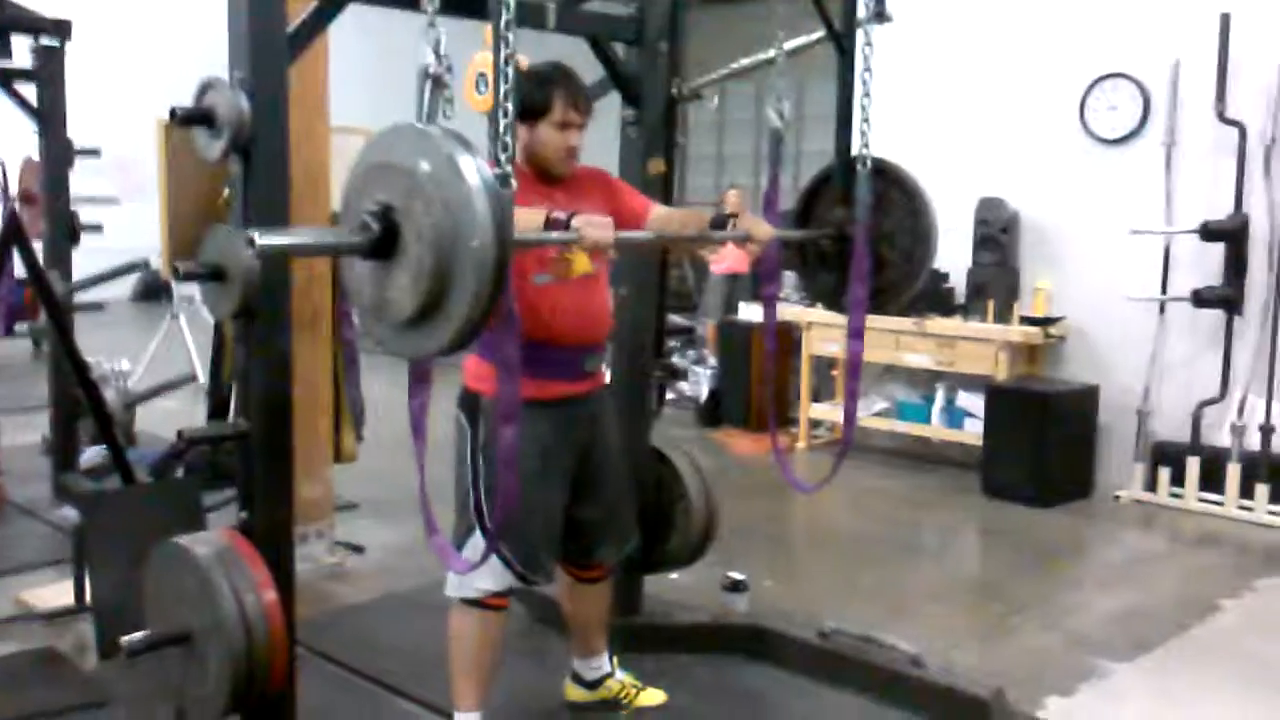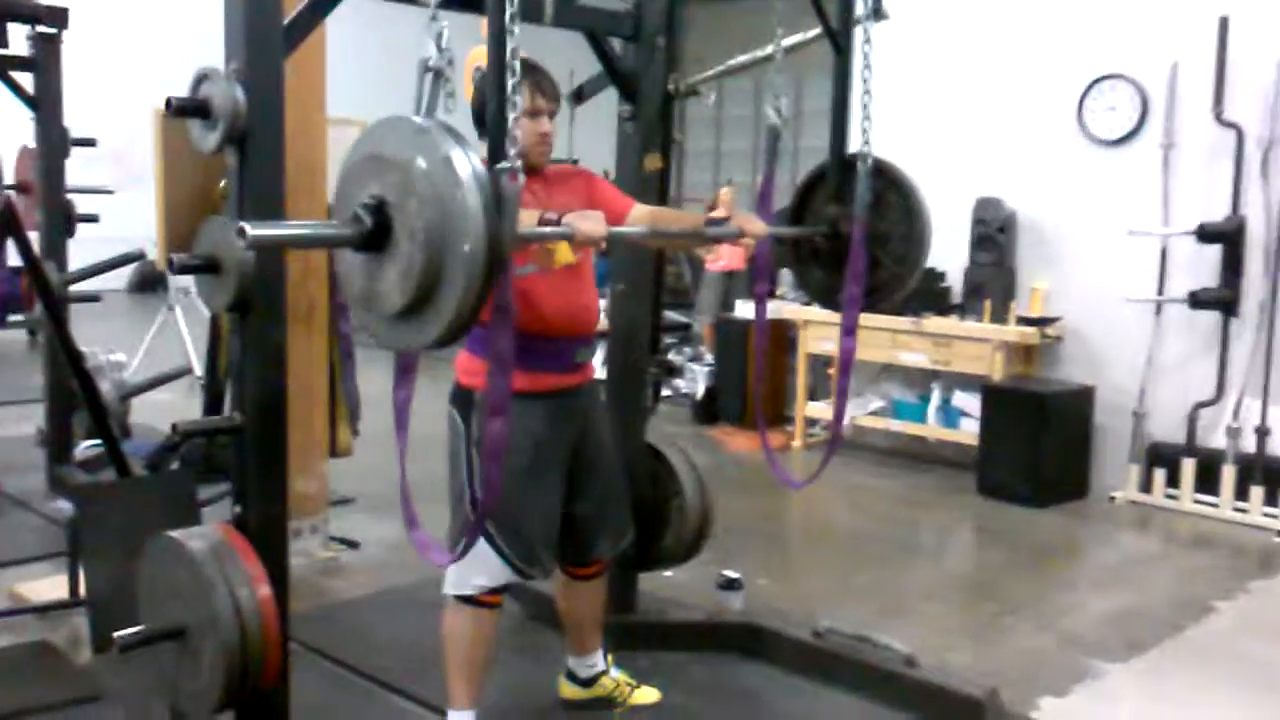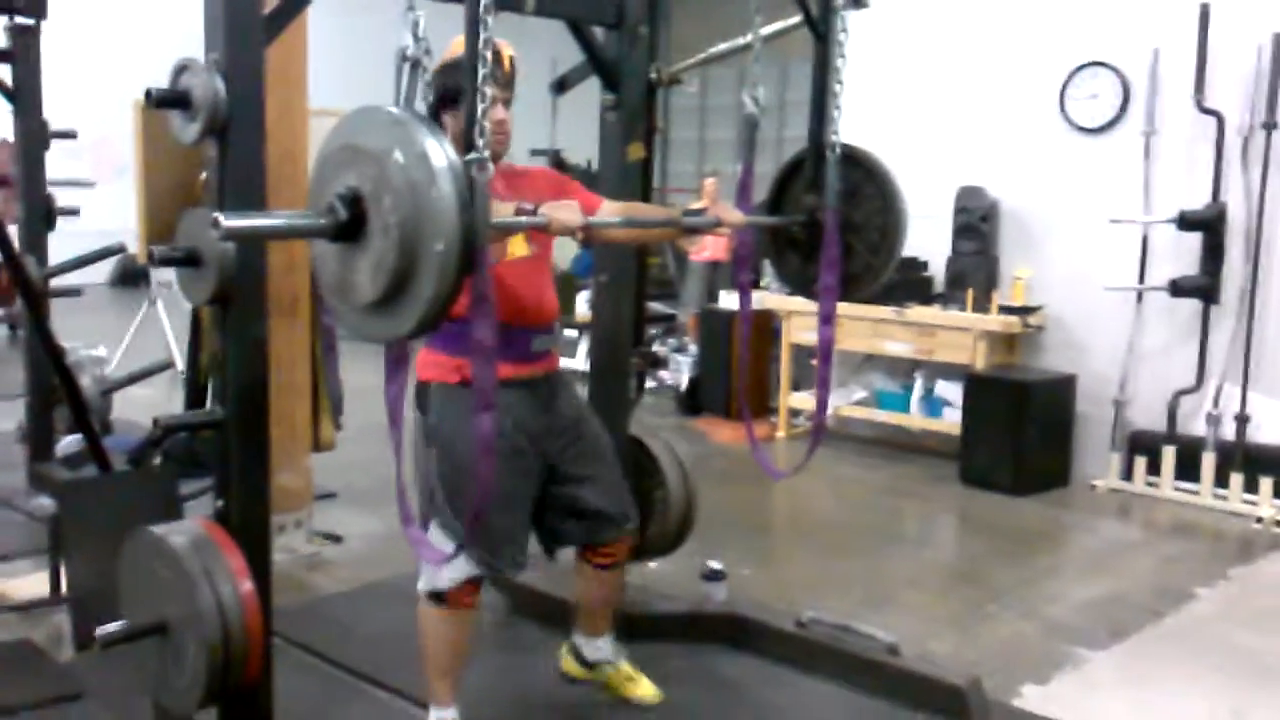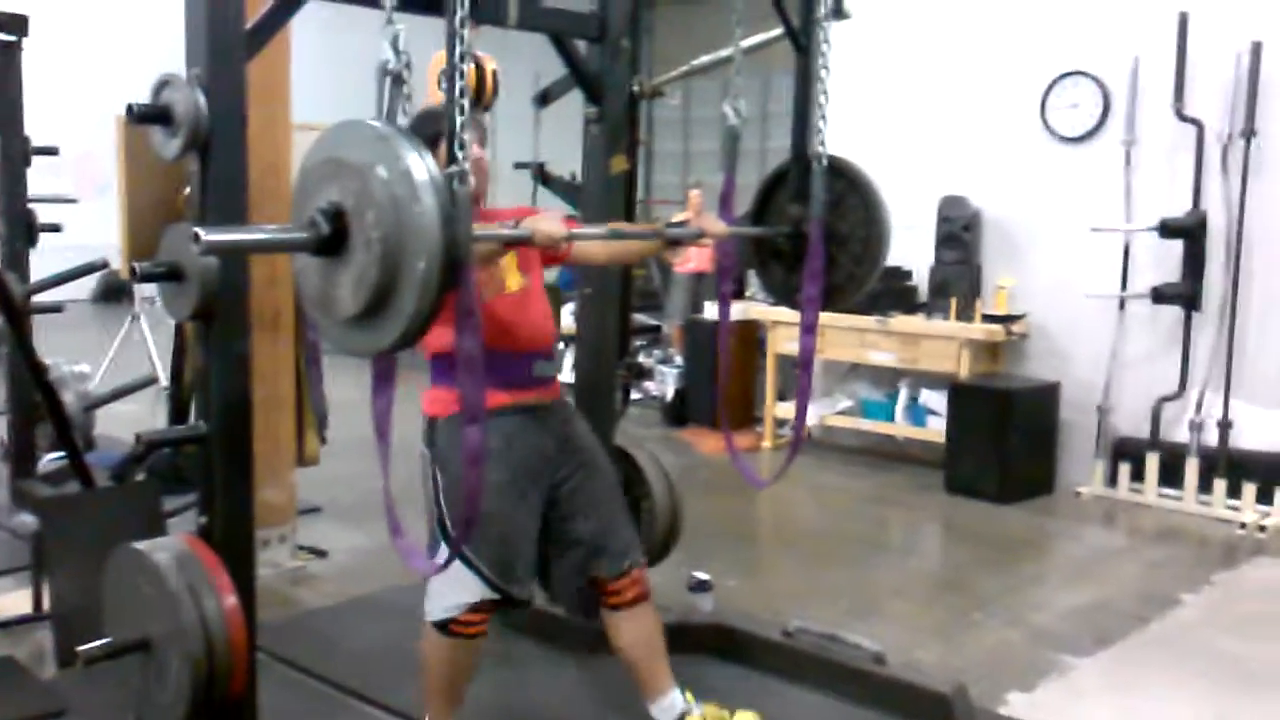
dt=0.3s
person 1, frame 1
left shoulder: (594, 185)
left elbow: (664, 219)
left wrist: (733, 223)
right wrist: (568, 225)
left hip: (585, 394)
right hip: (510, 400)
left knee: (595, 546)
right knee: (489, 562)
person 1, frame 2
left shoulder: (576, 183)
left elbow: (645, 219)
left wrist: (721, 221)
right wrist: (560, 223)
left hip: (576, 389)
right hip: (501, 396)
left knee: (591, 543)
right knee: (484, 560)
person 1, frame 3
left shoulder: (536, 182)
left elbow: (614, 218)
left wrist: (693, 215)
right wrist: (534, 215)
left hip: (544, 382)
right hip: (465, 390)
left knee: (609, 522)
right knee: (458, 558)
left ankle: (591, 652)
person 1, frame 4
left shoulder: (518, 221)
left elbow: (598, 248)
right wrist: (518, 234)
left hip: (549, 410)
right hip: (476, 423)
left knee: (618, 566)
right knee: (467, 592)
